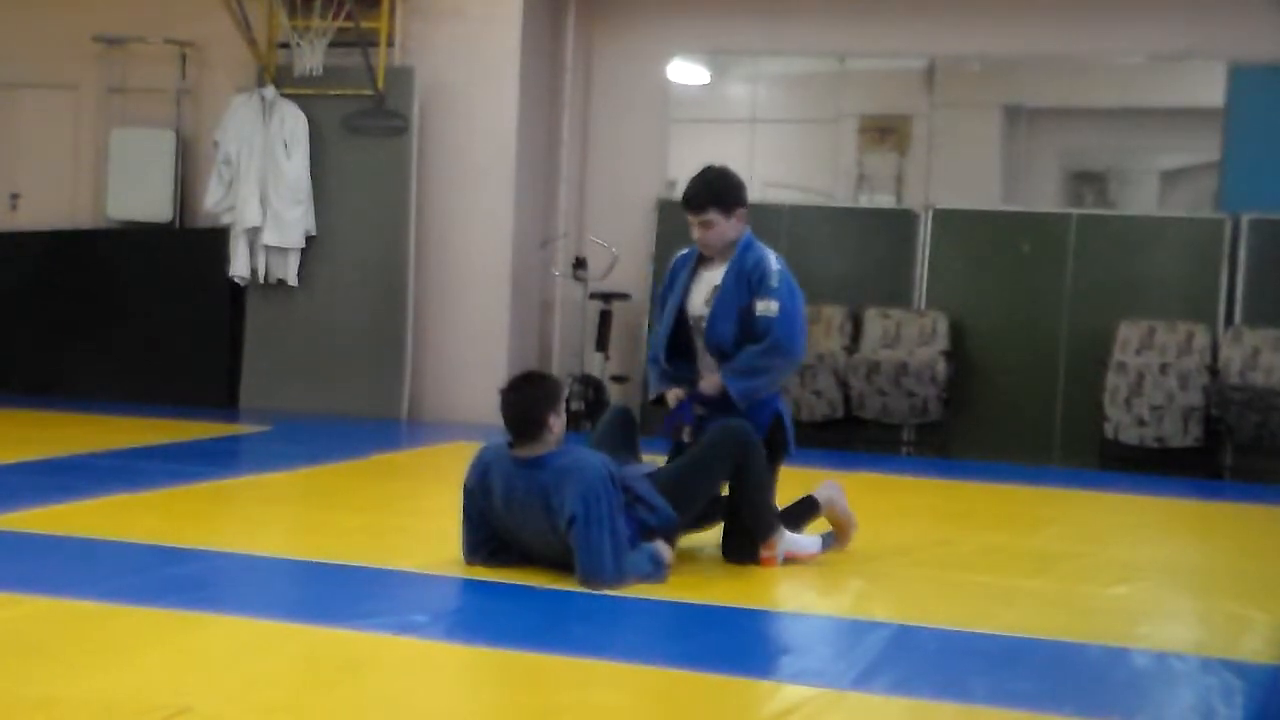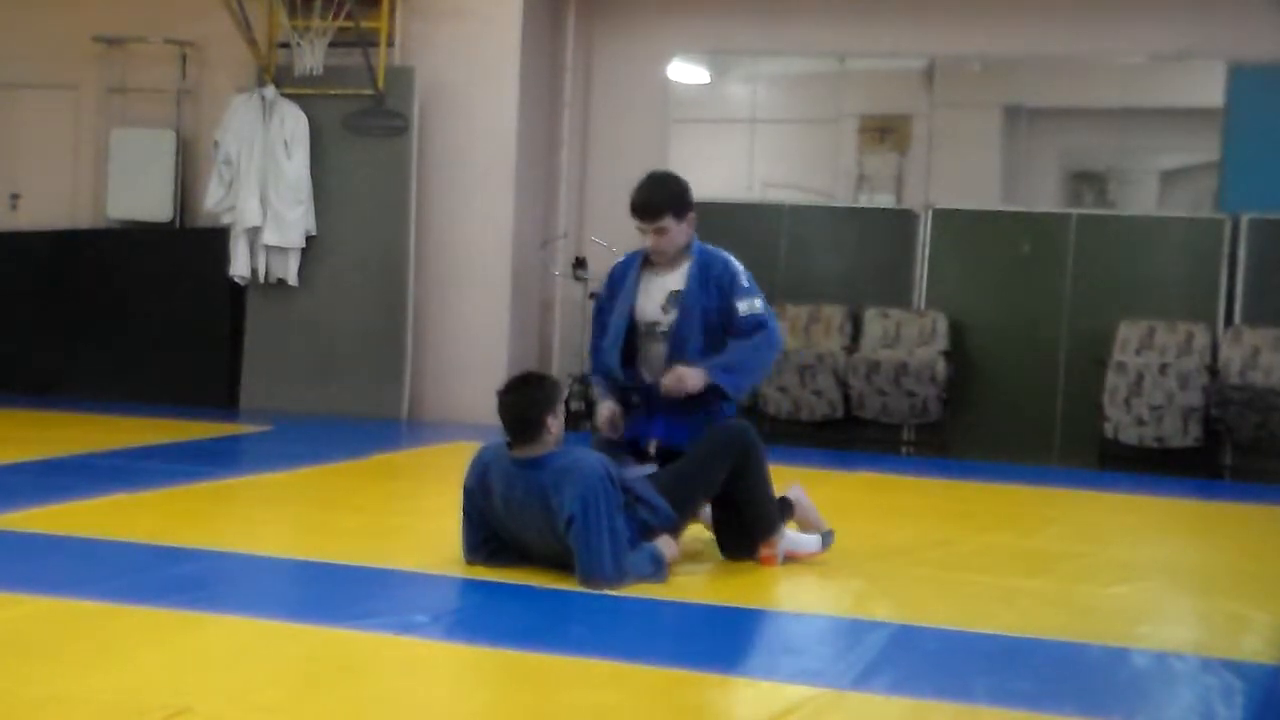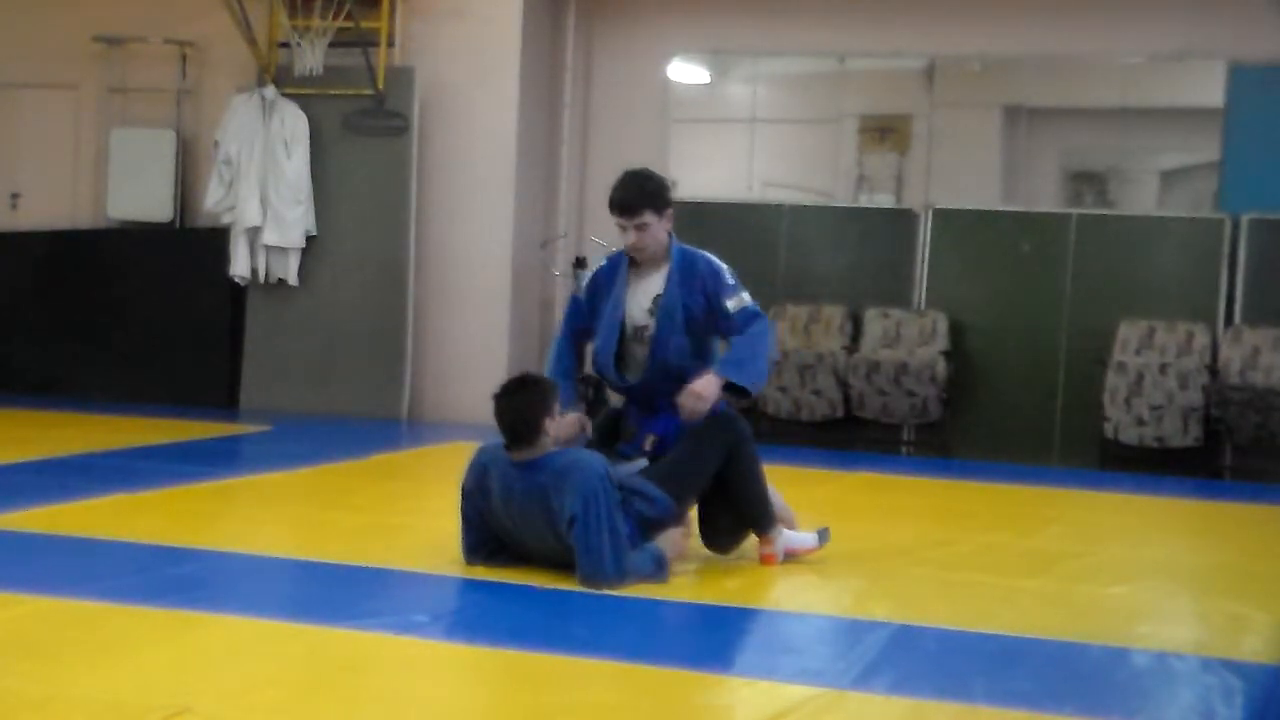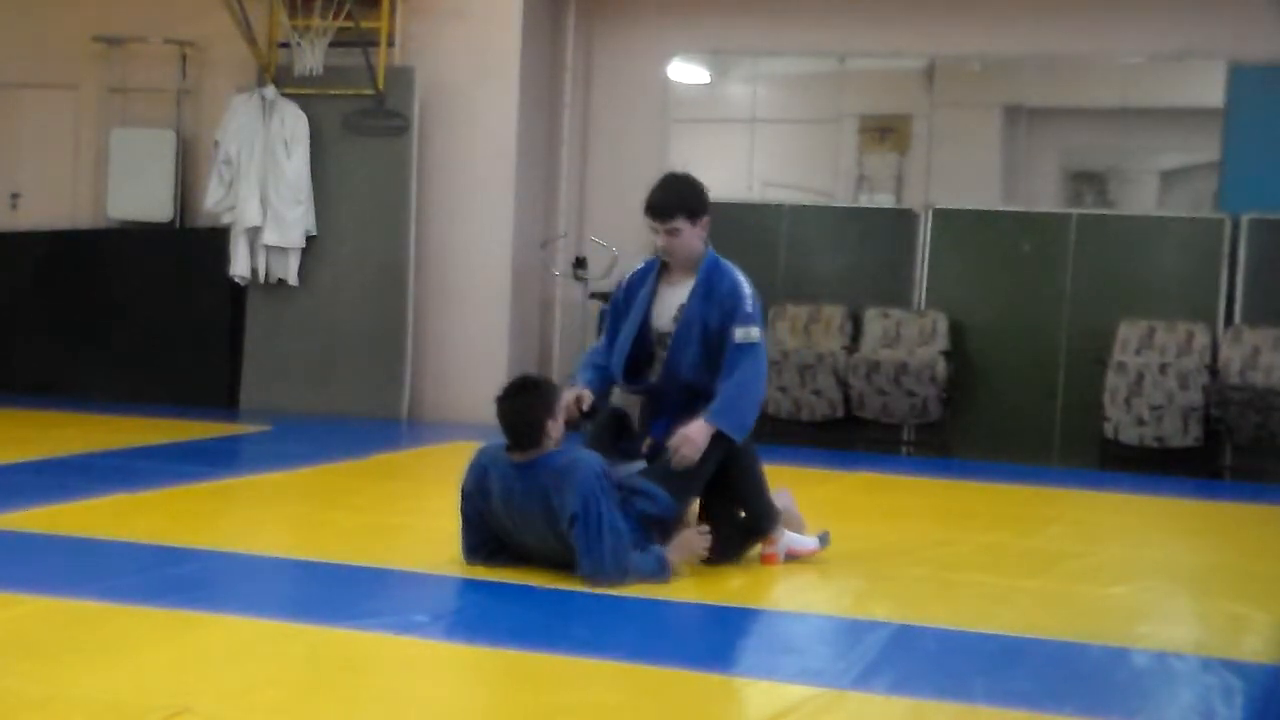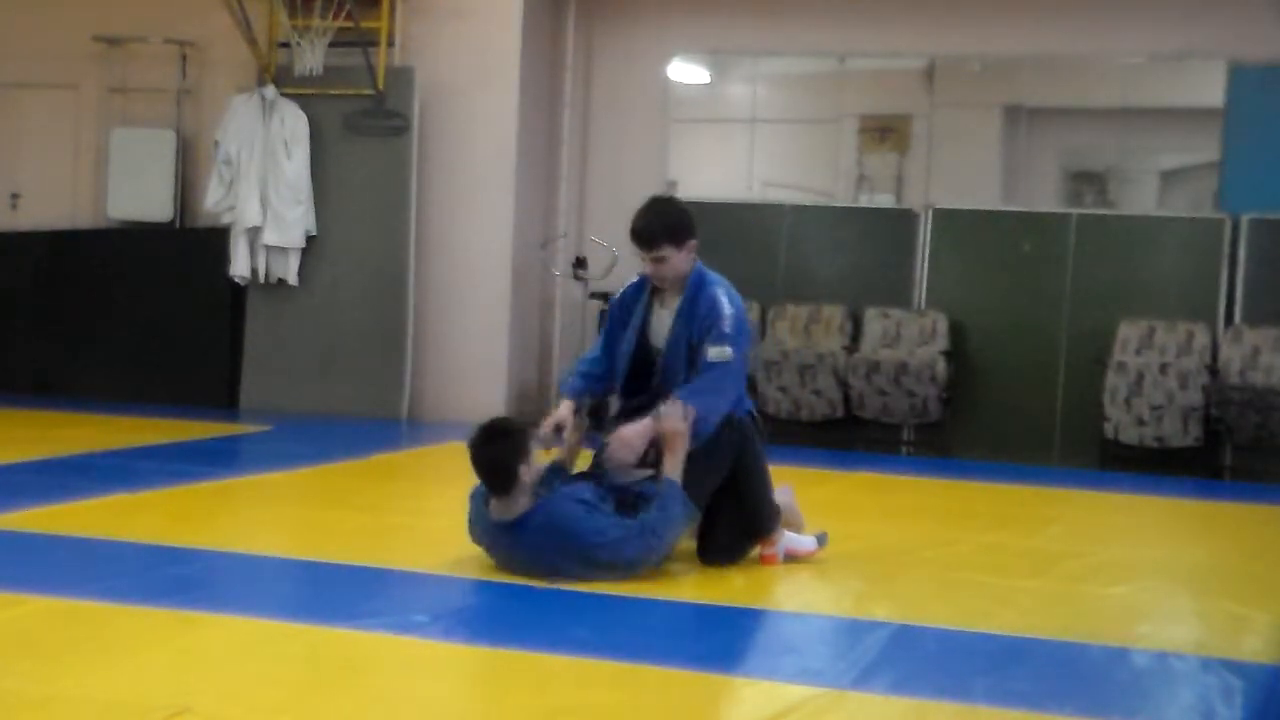
dt=0.4s
person 1, frame 1
left shoulder: (764, 268)
right shoulder: (683, 265)
left elbow: (784, 346)
right elbow: (664, 330)
left wrist: (726, 379)
right wrist: (666, 384)
left hip: (752, 415)
right hip: (700, 413)
left knee: (746, 545)
left ankle: (816, 507)
person 1, frame 2
left shoulder: (723, 271)
right shoulder: (623, 272)
left elbow: (763, 336)
right elbow: (603, 342)
left wrist: (707, 373)
right wrist: (606, 396)
left hip: (700, 420)
right hip: (641, 420)
person 1, frame 3
left shoulder: (704, 272)
right shoulder: (604, 277)
left elbow: (753, 329)
right elbow: (570, 342)
left wrist: (717, 378)
right wrist: (568, 403)
left hip: (688, 416)
right hip: (633, 417)
person 1, frame 4
left shoulder: (731, 287)
right shoulder: (639, 280)
left elbow: (747, 369)
right elbow: (611, 345)
left wrist: (708, 425)
right wrist: (588, 385)
left hip: (704, 428)
right hip: (653, 417)
left knee: (717, 547)
left ankle: (767, 525)
person 1, frame 5
left shoulder: (718, 303)
right shoulder: (633, 296)
left elbow: (716, 386)
right elbow: (604, 357)
left wrist: (650, 427)
right wrist: (571, 401)
left hip: (712, 430)
right hip: (650, 422)
left knee: (719, 551)
left ankle: (769, 521)
person 2, frame 1
left shoulder: (485, 465)
right shoulder: (584, 474)
left elbow: (479, 552)
right elbow: (603, 572)
left wrist: (541, 548)
right wrist: (655, 558)
left hip: (585, 519)
right hip: (640, 525)
left knee: (620, 417)
right knee: (736, 437)
right ankle: (771, 542)
person 2, frame 2
left shoulder: (484, 464)
right shoulder: (584, 474)
left elbow: (479, 551)
right elbow: (603, 572)
left wrist: (543, 548)
right wrist: (656, 556)
right hip: (639, 530)
right knee: (735, 437)
right ankle: (773, 540)
person 2, frame 3
left shoulder: (483, 464)
right shoulder: (583, 472)
left elbow: (478, 551)
right elbow: (604, 573)
left wrist: (537, 547)
right wrist: (660, 553)
right hip: (637, 526)
right knee: (726, 428)
right ankle: (771, 537)
person 2, frame 4
left shoulder: (483, 465)
right shoulder: (582, 471)
left elbow: (479, 552)
right elbow: (607, 571)
left wrist: (546, 546)
right wrist: (671, 556)
person 2, frame 5
left shoulder: (481, 503)
right shoulder: (565, 525)
right elbow: (651, 538)
left wrist: (569, 451)
right wrist: (675, 456)
right hip: (634, 528)
